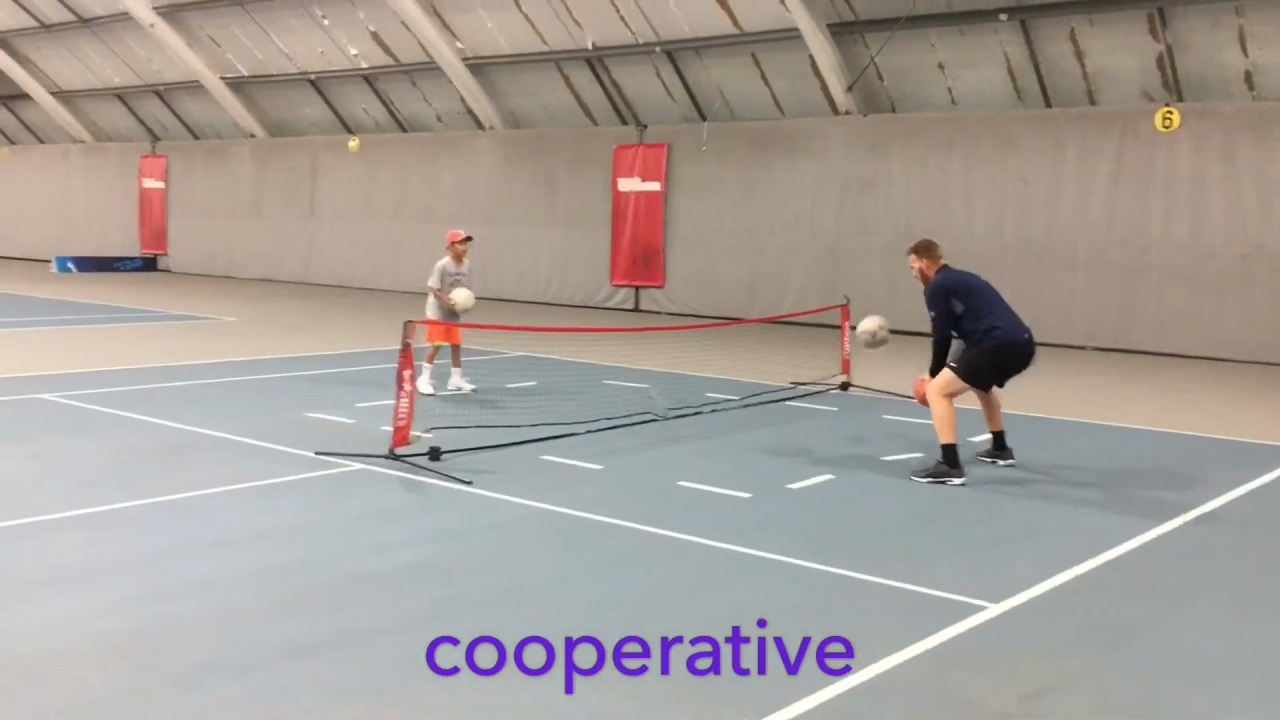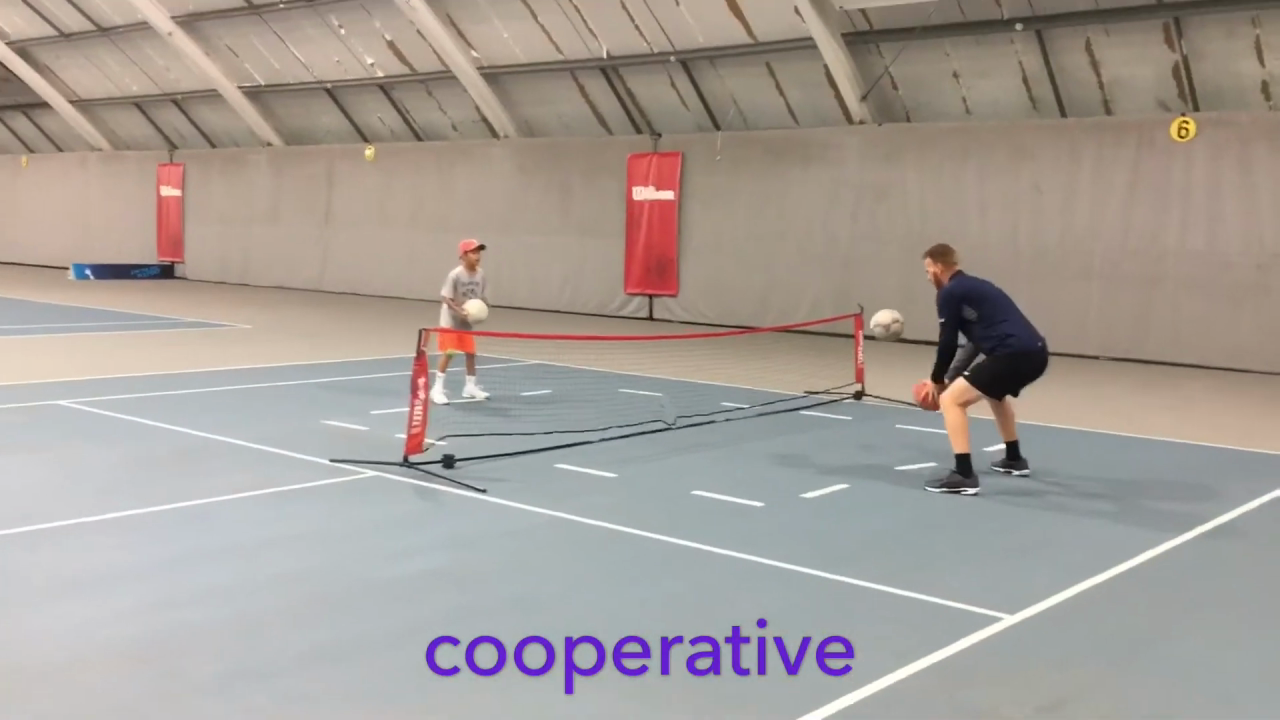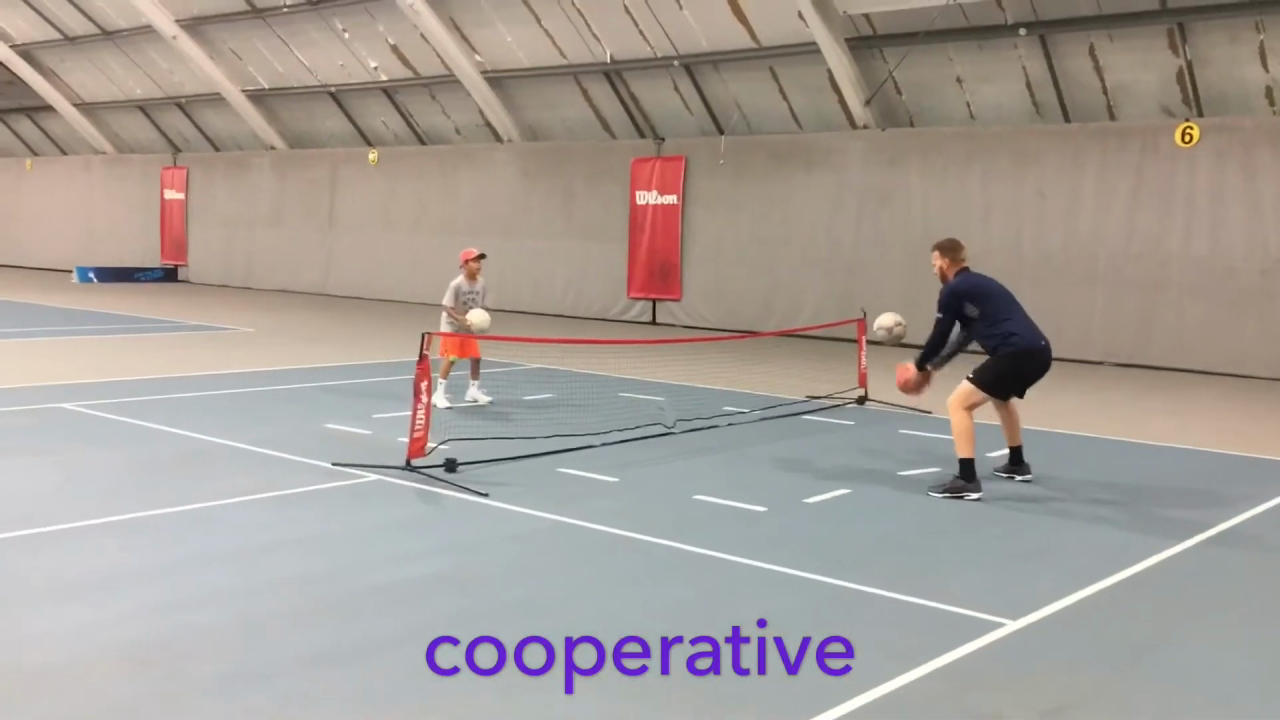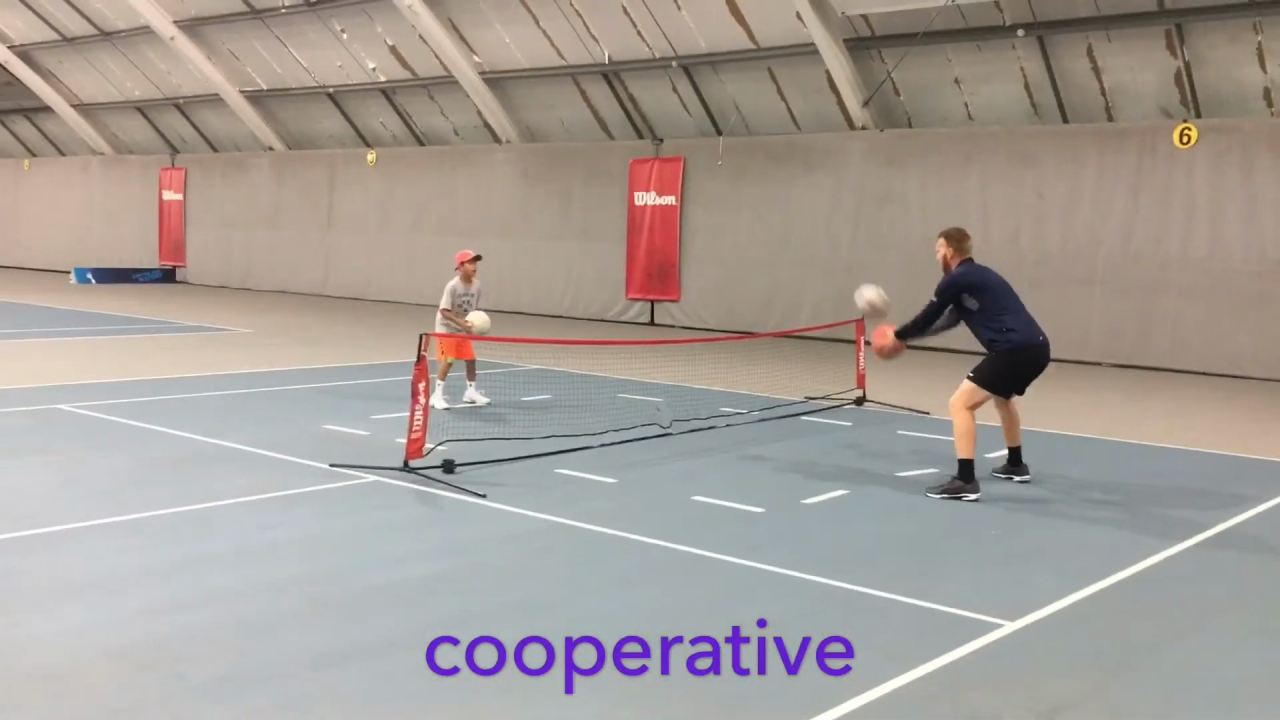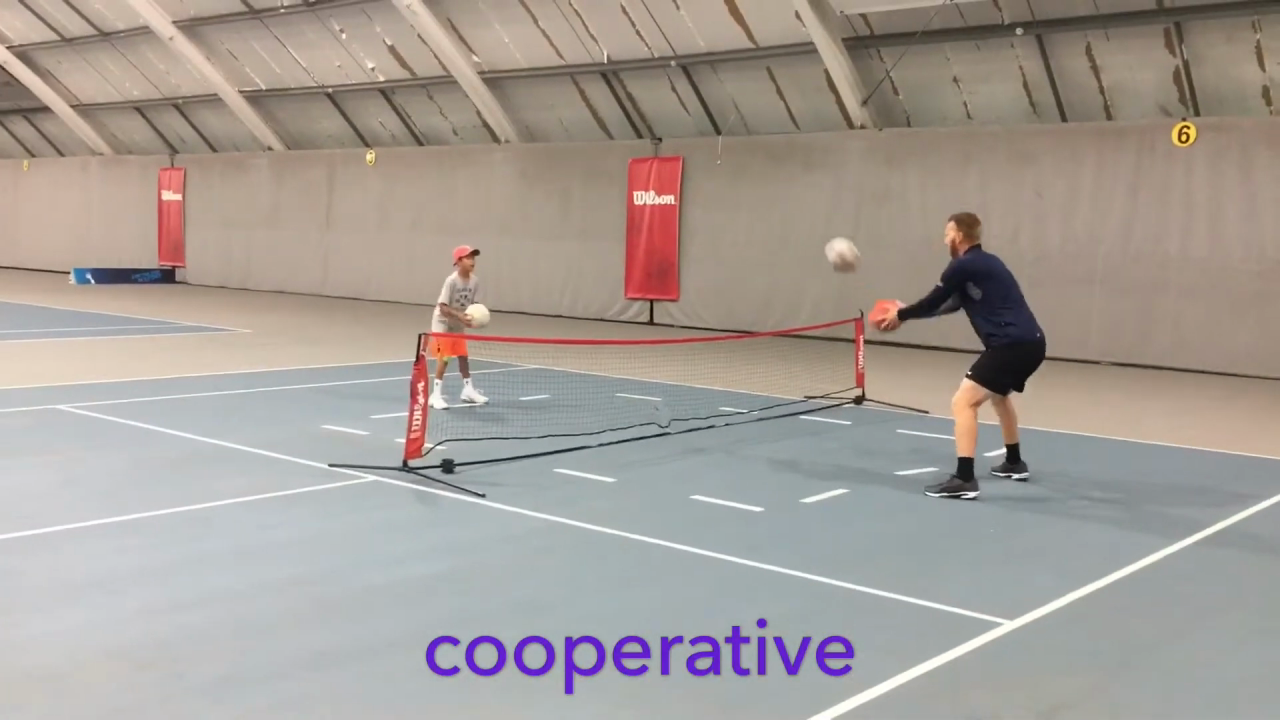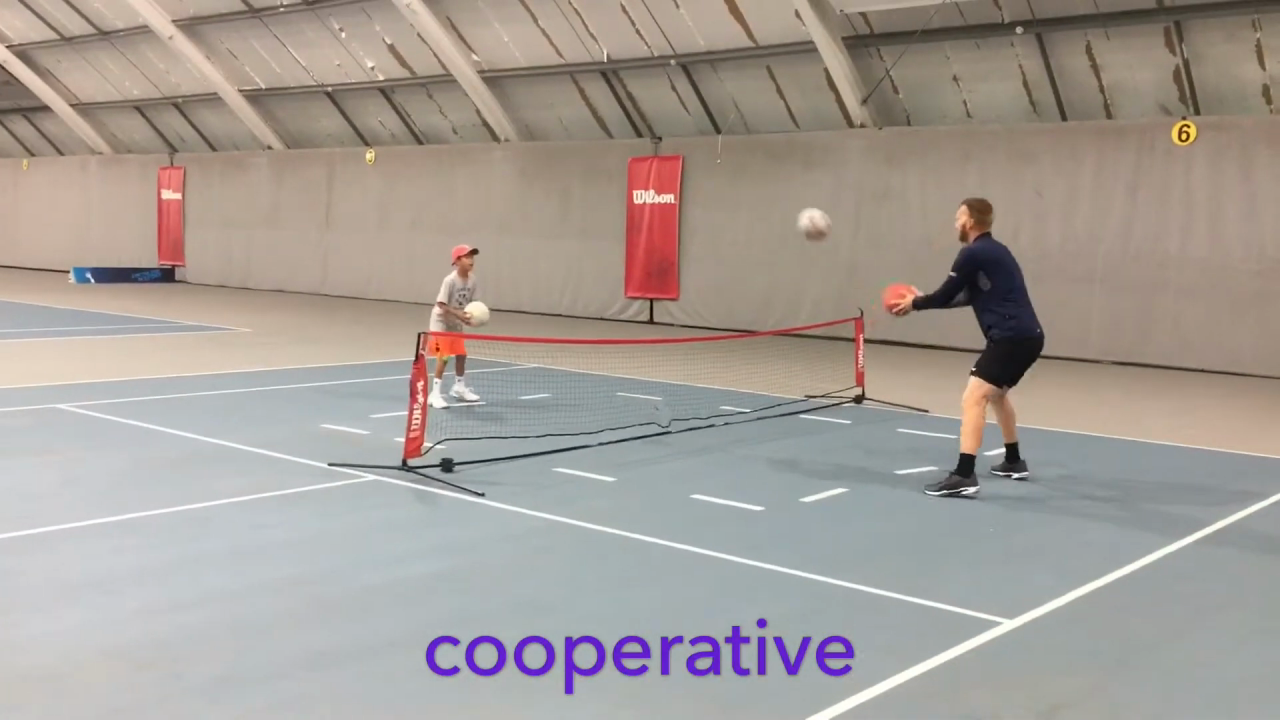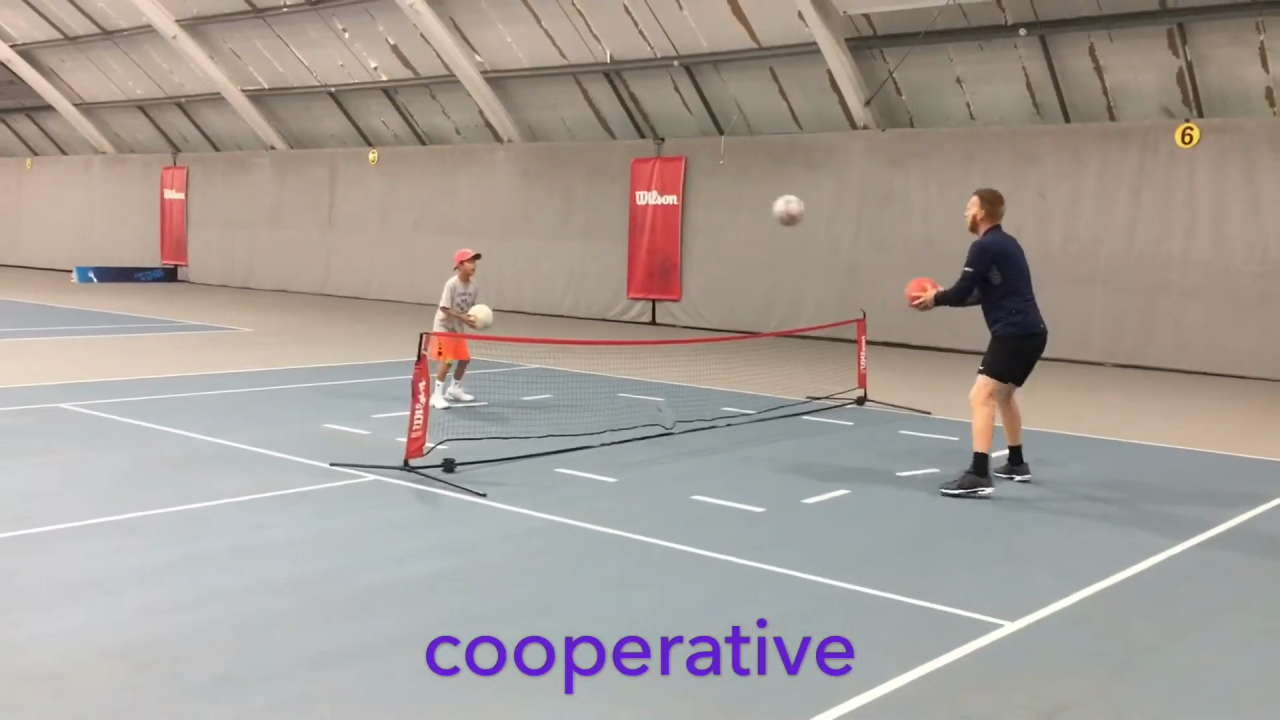
dt=0.1s
person 1, frame 1
left shoulder: (936, 286)
right shoulder: (962, 279)
left elbow: (942, 336)
left wrist: (934, 374)
right wrist: (950, 369)
left hip: (1001, 346)
right hip: (1022, 344)
left knee: (937, 392)
right knee: (980, 382)
left ankle: (950, 465)
right ankle: (1000, 449)
person 1, frame 2
left shoulder: (949, 294)
right shoulder: (976, 287)
left elbow: (948, 344)
right elbow: (974, 343)
left wrist: (937, 382)
right wrist: (954, 377)
left hip: (1015, 355)
right hip: (1036, 352)
left knee: (952, 401)
right knee: (995, 392)
left ankle: (964, 475)
right ankle: (1014, 459)
person 1, frame 3
left shoulder: (953, 290)
right shoulder: (978, 284)
left elbow: (939, 337)
right elbow: (965, 335)
left wrist: (920, 368)
right wrist: (933, 365)
left hip: (1017, 354)
right hip: (1039, 352)
left knee: (958, 404)
right knee: (1000, 396)
left ankle: (966, 479)
right ankle: (1017, 464)
person 1, frame 4
left shoulder: (956, 280)
right shoulder: (979, 275)
left elbow: (929, 316)
right elbow: (949, 319)
left wrist: (900, 336)
right wrist: (913, 335)
left hip: (1014, 350)
right hip: (1036, 348)
left knee: (961, 403)
right knee: (1001, 396)
left ankle: (965, 480)
right ankle: (1016, 464)
person 1, frame 5
left shoulder: (963, 266)
right shoulder: (986, 263)
left elbow: (932, 303)
right elbow: (955, 302)
left wrist: (900, 315)
right wrist: (908, 312)
left hip: (1011, 345)
right hip: (1031, 343)
left knee: (964, 402)
right knee: (999, 394)
left ankle: (964, 479)
right ankle: (1014, 462)
person 1, frame 6
left shoulder: (973, 254)
right shoulder: (995, 250)
left elbow: (945, 295)
right elbow: (970, 296)
left wrist: (915, 303)
right wrist: (924, 300)
left hip: (1011, 337)
right hip: (1028, 335)
left knee: (973, 399)
right knee: (997, 393)
left ankle: (963, 475)
right ankle: (1013, 461)
person 1, frame 7
left shoulder: (984, 246)
right shoulder: (1005, 243)
left elbow: (962, 292)
left wrist: (935, 299)
right wrist: (942, 296)
left hip: (1014, 334)
right hip: (1031, 332)
left knee: (981, 397)
right knee: (1004, 394)
left ankle: (978, 474)
right ankle: (1016, 463)
